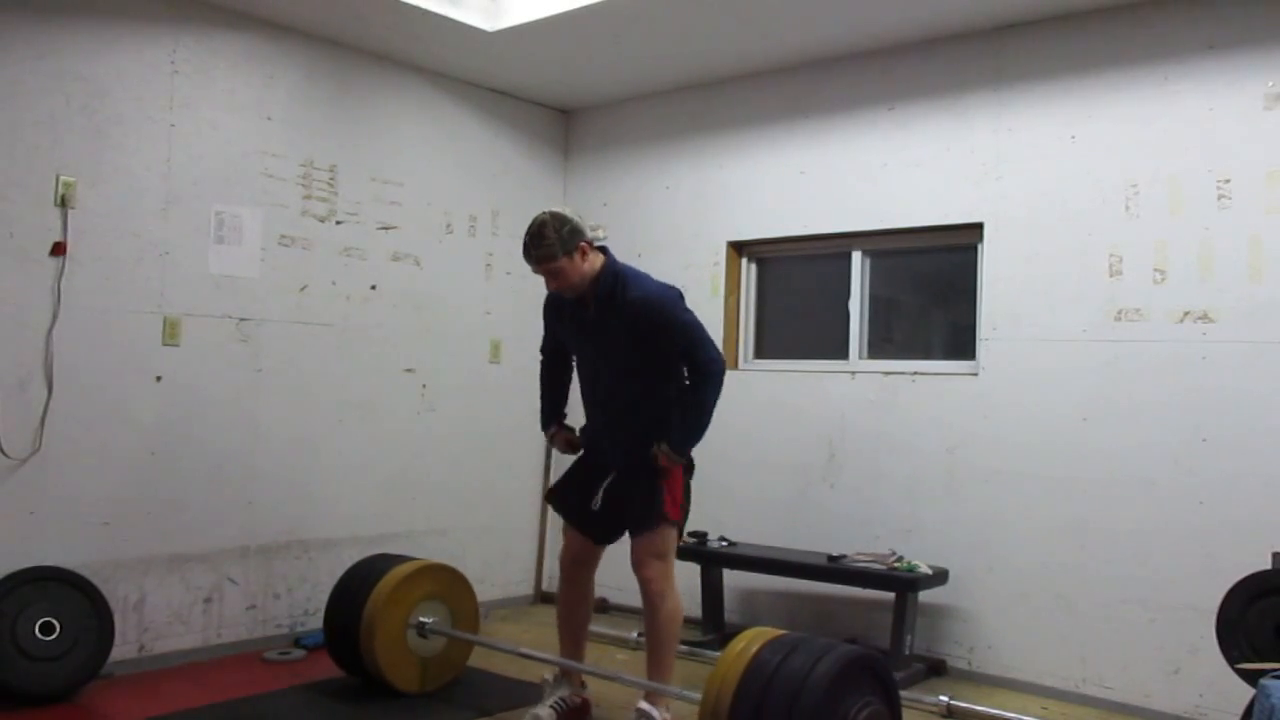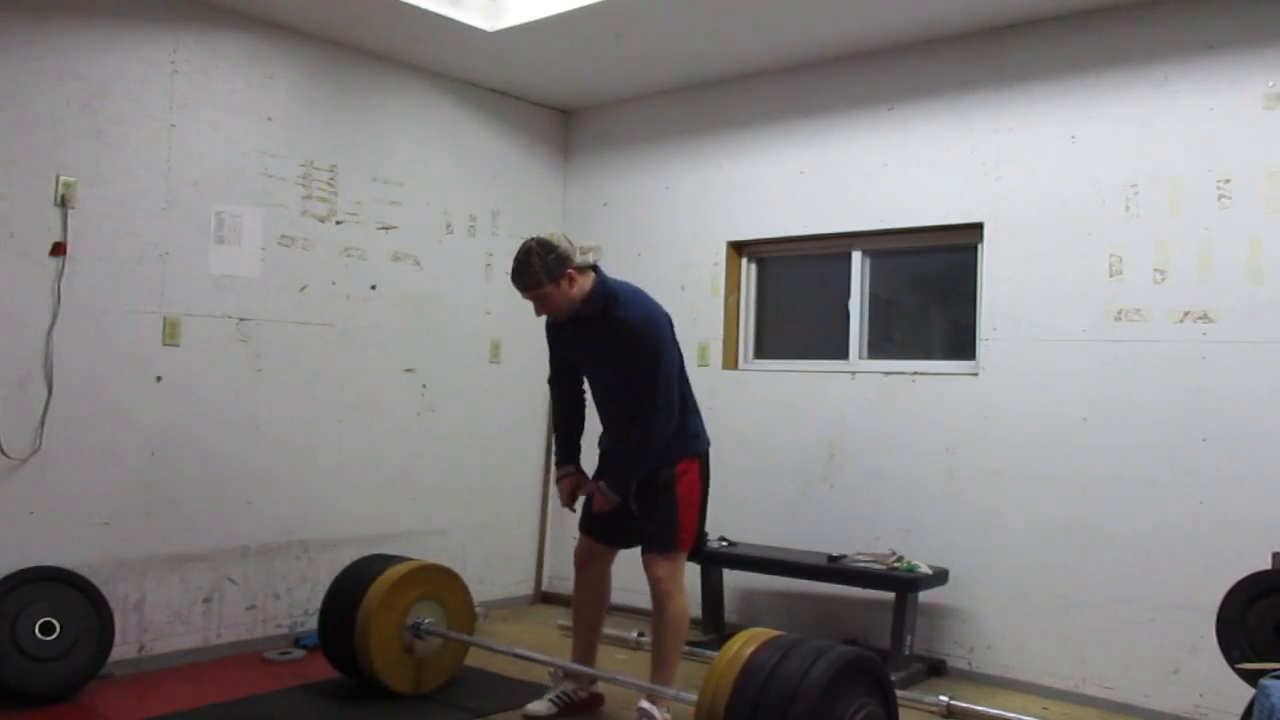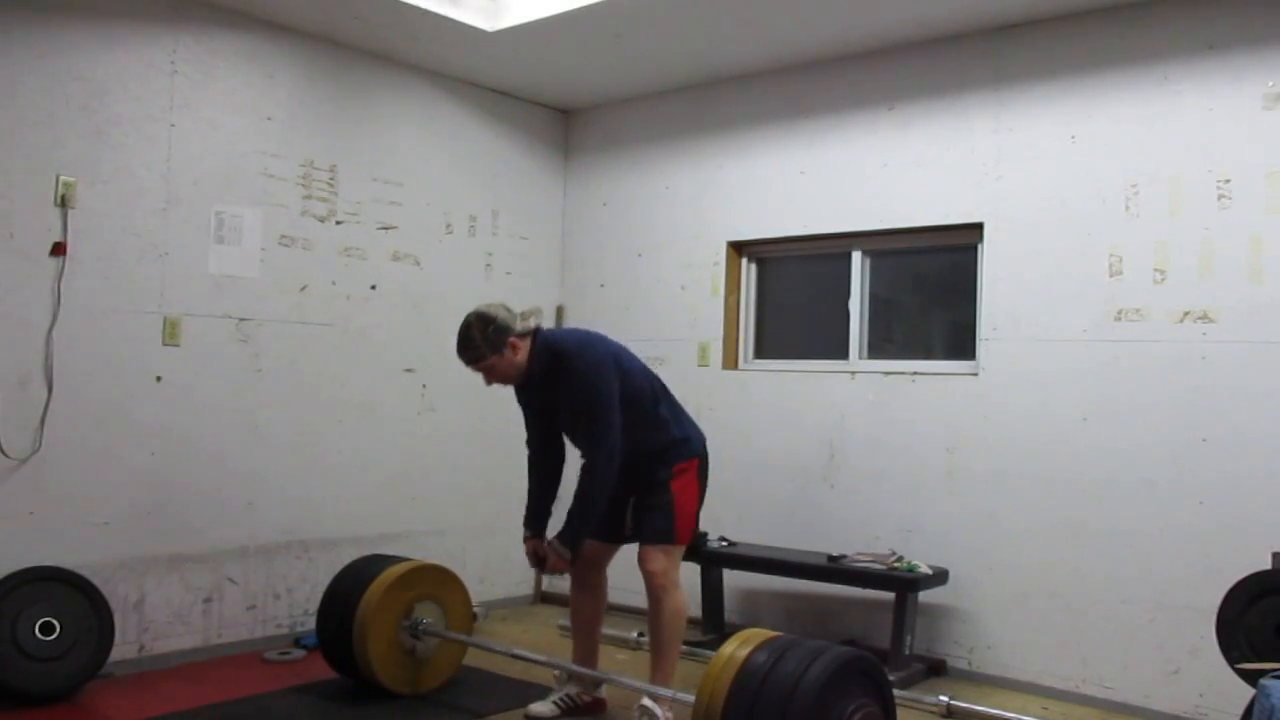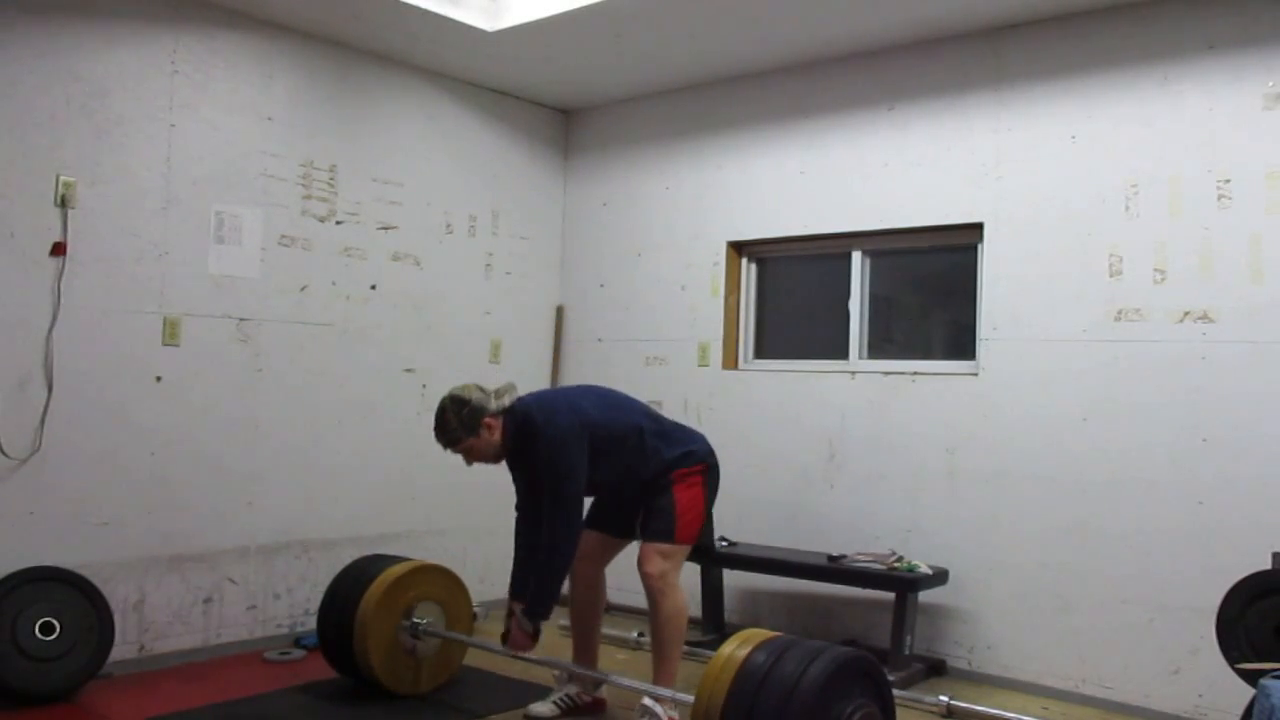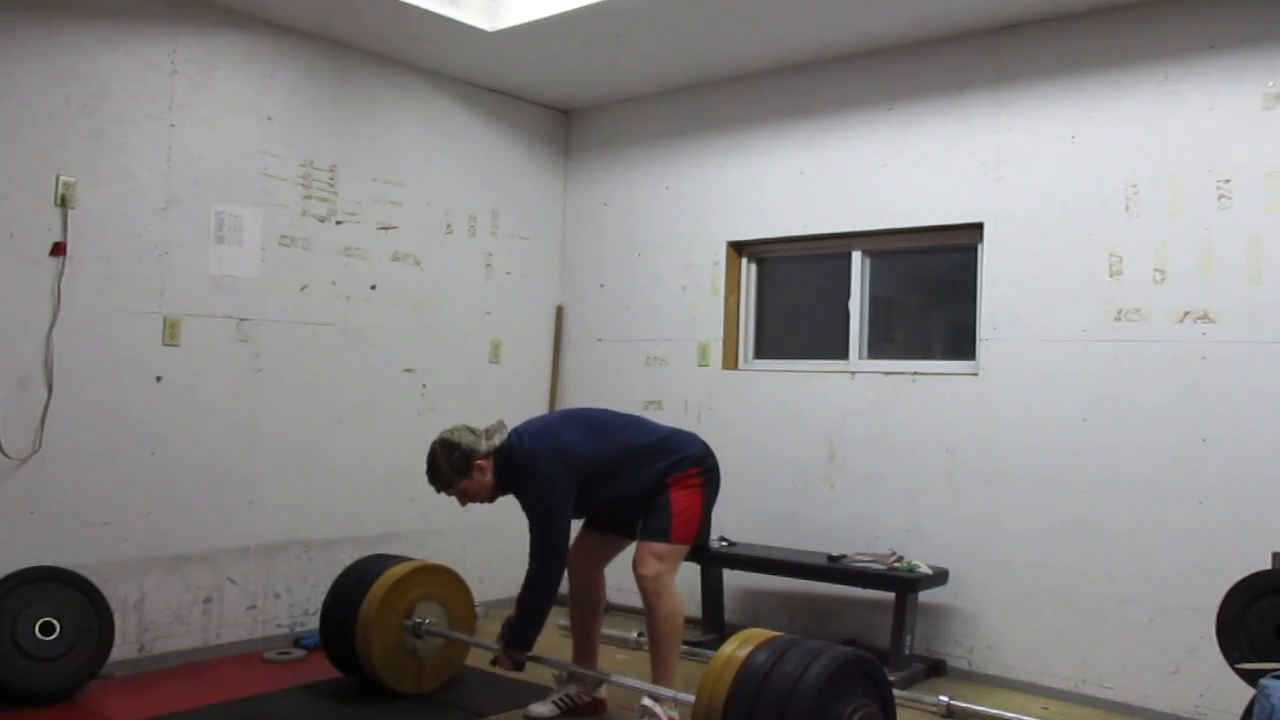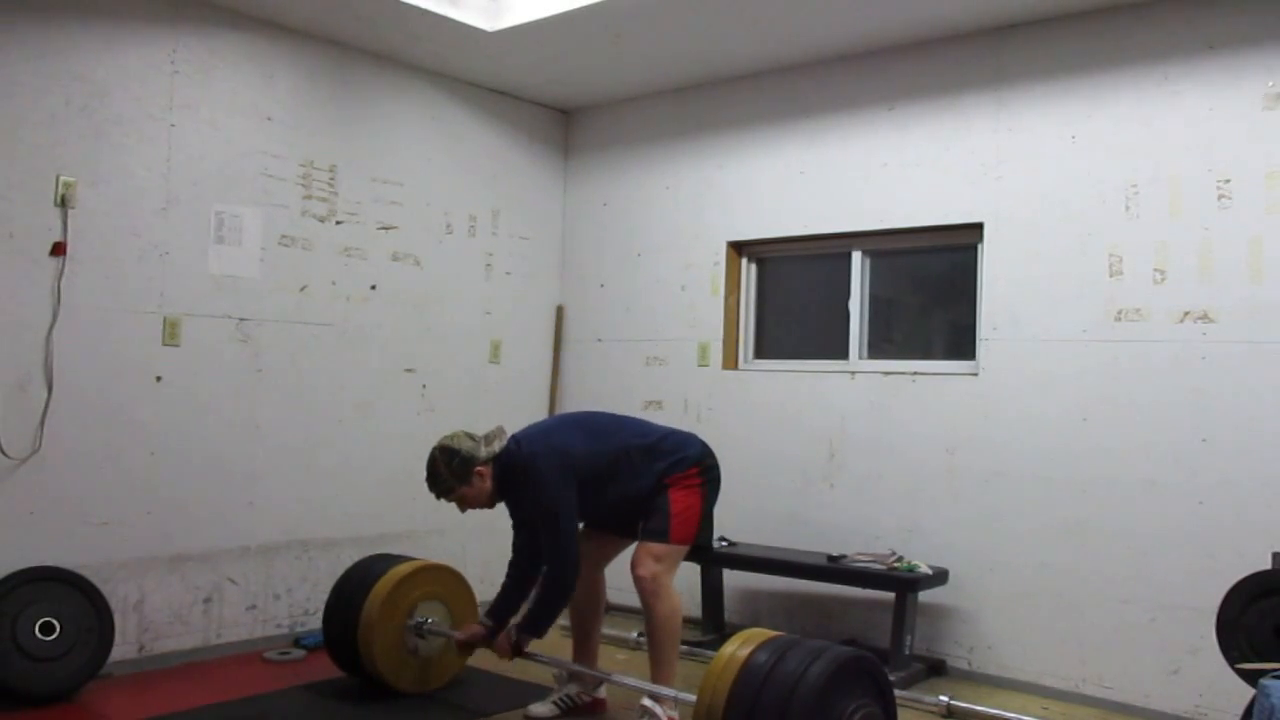
dt=0.3s
person 1, frame 1
left shoulder: (650, 299)
right shoulder: (560, 305)
left elbow: (709, 368)
right elbow: (554, 363)
left wrist: (678, 442)
right wrist: (552, 421)
left hip: (653, 454)
right hip: (599, 449)
left knee: (653, 569)
right knee: (574, 559)
person 1, frame 2
left shoulder: (637, 317)
right shoulder: (563, 322)
left elbow: (660, 412)
right elbow: (566, 393)
left wrist: (616, 484)
right wrist: (567, 463)
left hip: (674, 453)
right hip: (624, 450)
left knee: (663, 571)
right knee: (590, 556)
person 1, frame 3
left shoulder: (583, 360)
right shoulder: (530, 375)
left elbow: (601, 456)
right elbow: (544, 451)
left wrist: (568, 539)
right wrist: (534, 528)
left hip: (674, 456)
right hip: (617, 467)
left knee: (657, 567)
right knee: (585, 562)
right ankle: (583, 686)
person 1, frame 4
left shoulder: (553, 430)
right shoulder: (521, 432)
left elbow: (562, 527)
right elbow: (531, 522)
left wrist: (531, 617)
right wrist: (518, 599)
left hip: (683, 467)
right hip: (634, 476)
left knee: (655, 569)
right knee: (583, 558)
right ankle: (585, 687)
person 1, frame 5
left shoulder: (541, 465)
right shoulder: (516, 457)
left elbow: (549, 560)
right elbow: (547, 551)
left wrist: (517, 644)
right wrist: (519, 618)
left hip: (682, 470)
right hip: (637, 480)
left knee: (650, 571)
right knee: (580, 561)
right ankle: (585, 687)
person 1, frame 6
left shoulder: (540, 471)
right shoulder: (512, 467)
left elbow: (562, 565)
right elbow: (528, 554)
left wrist: (522, 634)
right wrist: (491, 621)
left hip: (683, 470)
right hip: (637, 480)
left knee: (649, 573)
right knee: (585, 562)
right ankle: (586, 687)
